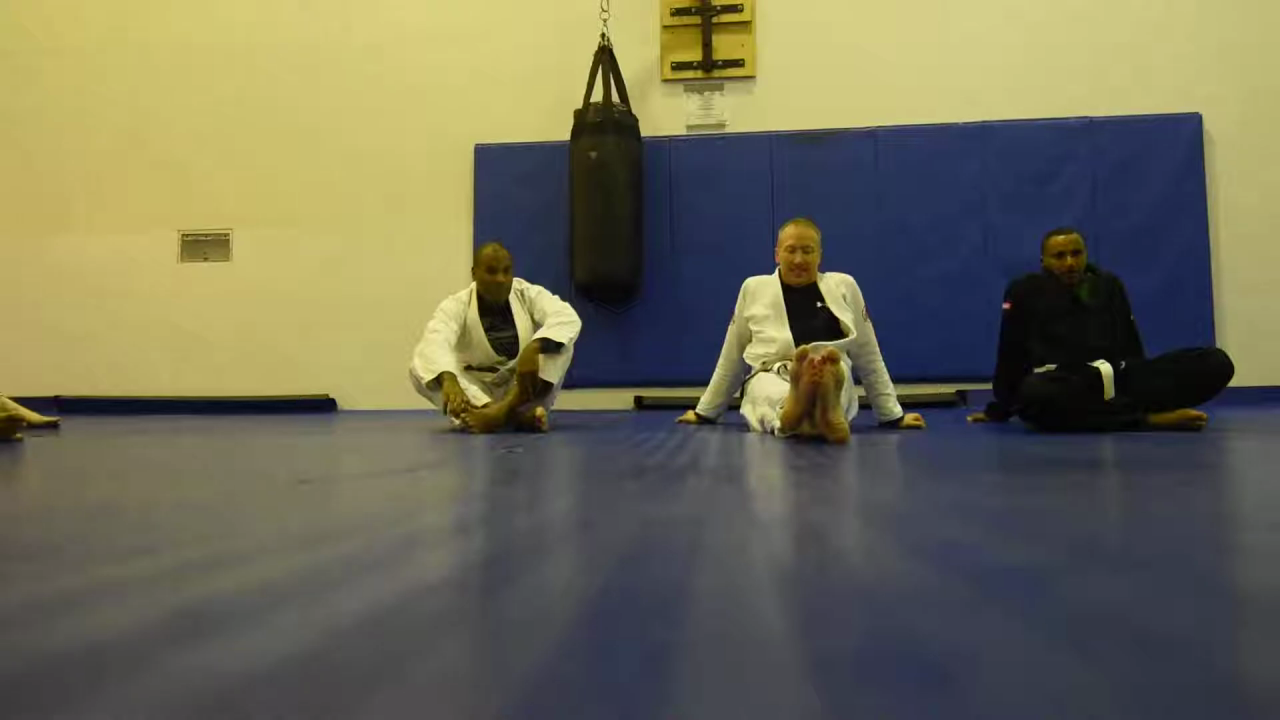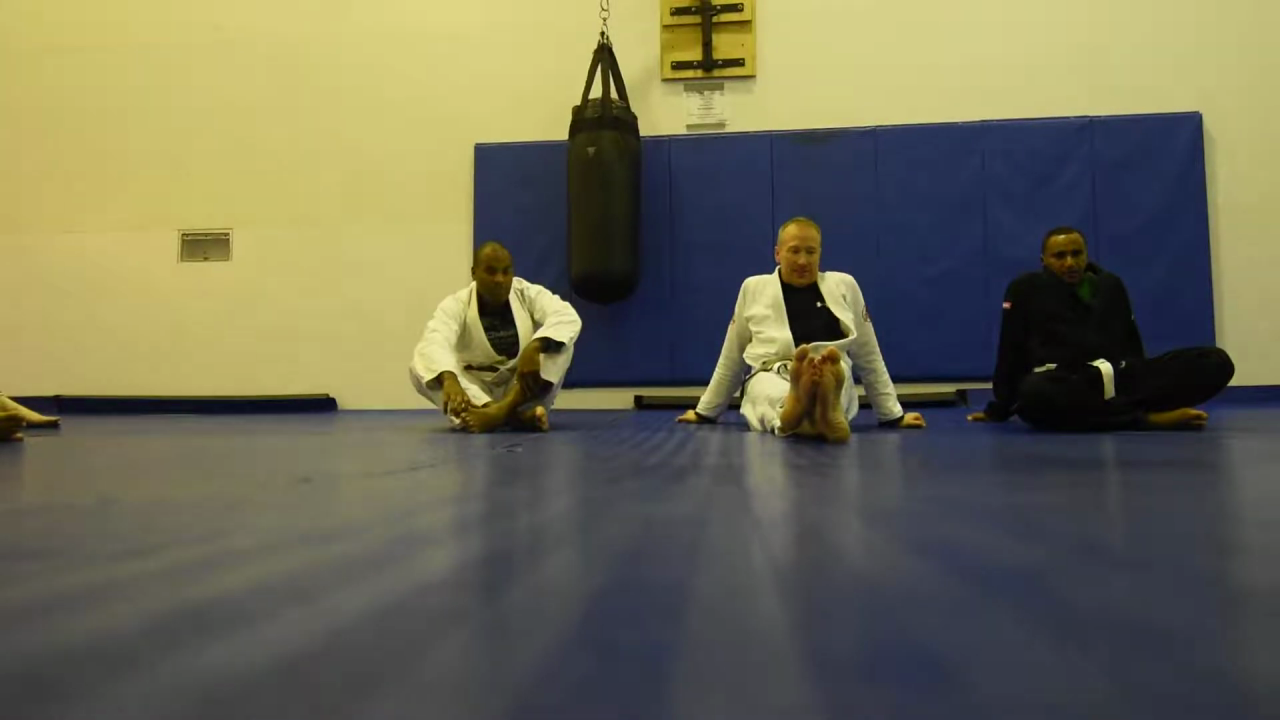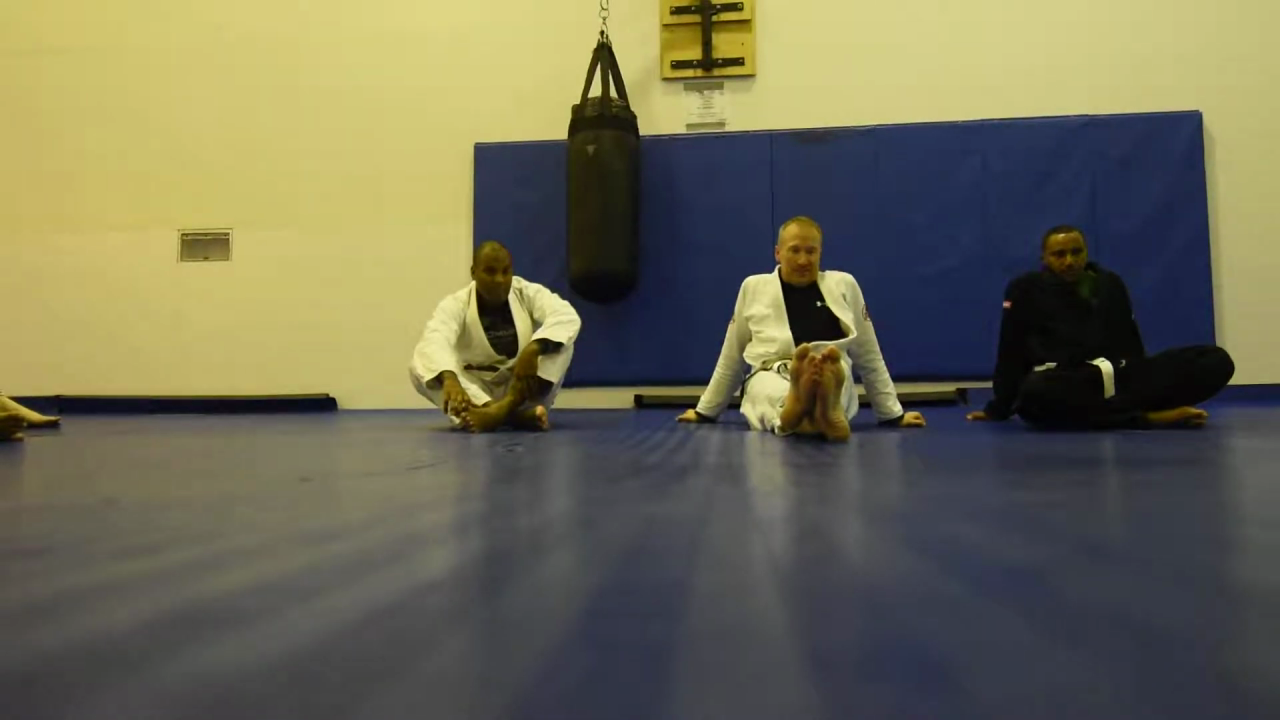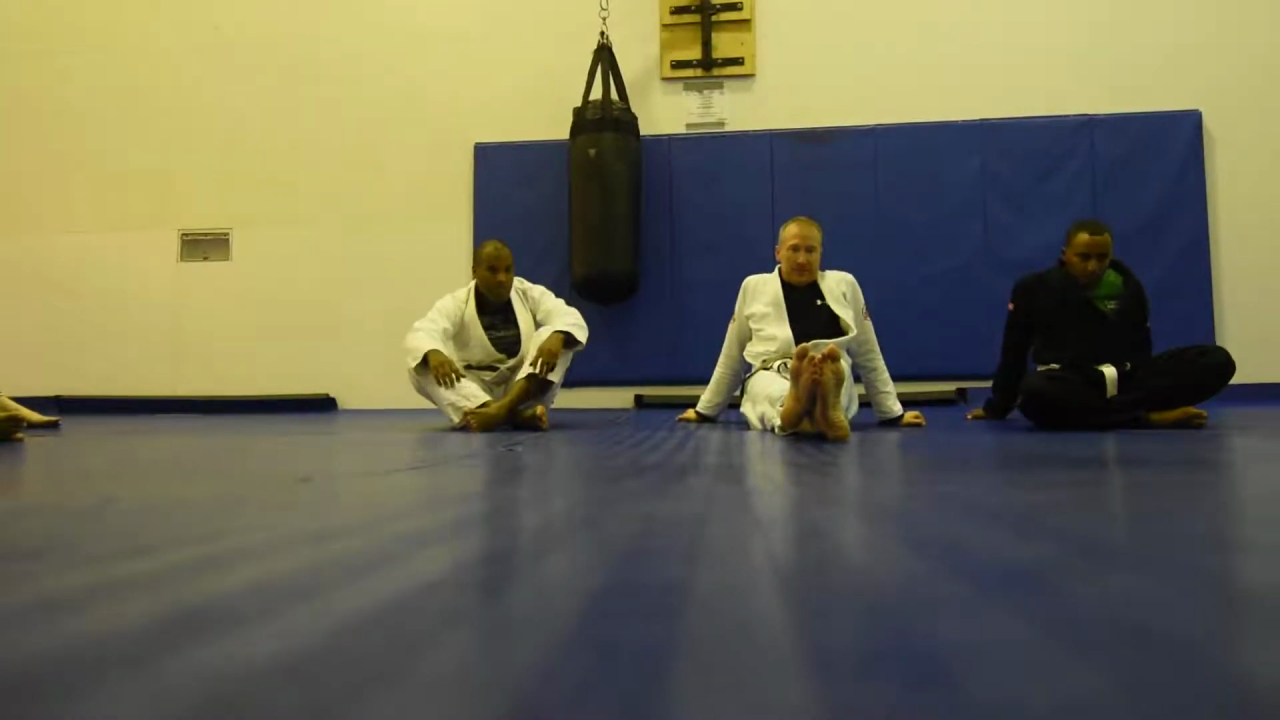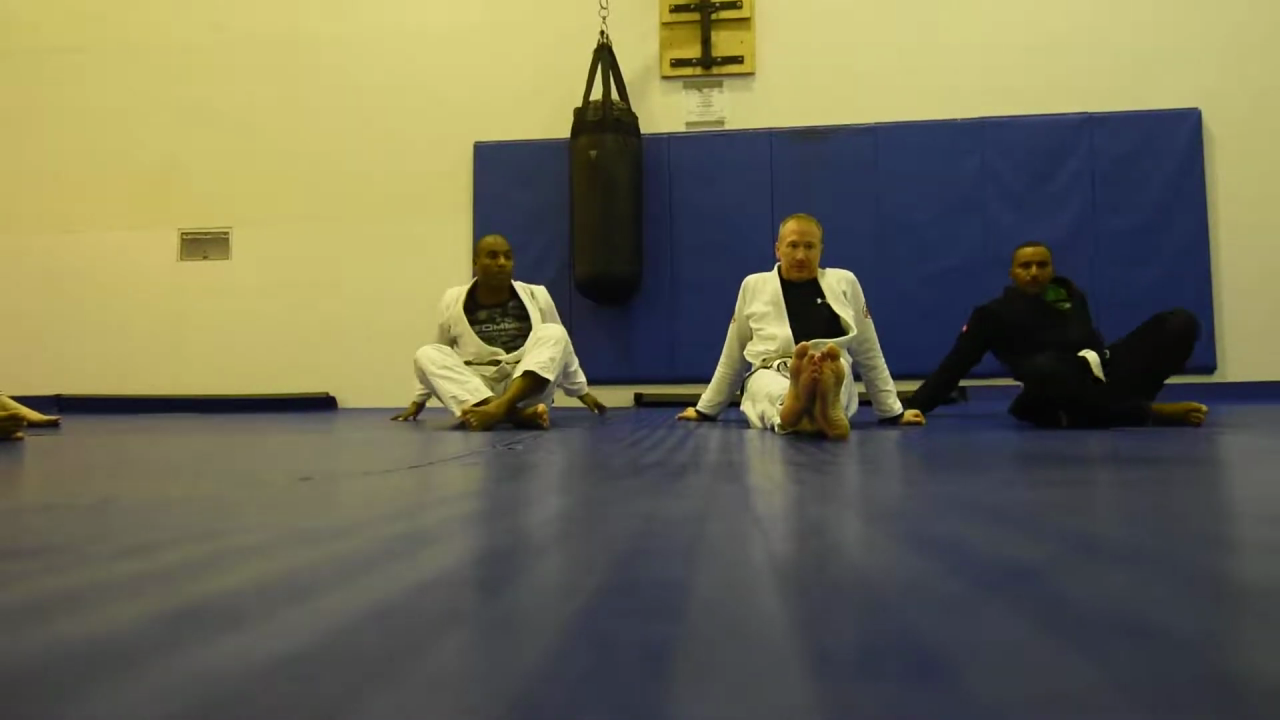
dt=0.5s
person 1, frame 1
left shoulder: (1110, 286)
right shoulder: (1025, 292)
left elbow: (1130, 343)
right elbow: (1011, 353)
right wrist: (999, 409)
left hip: (1121, 379)
right hip: (1064, 387)
left knee: (1215, 363)
right knee: (1034, 393)
left ankle: (1112, 411)
right ankle: (1148, 418)
person 1, frame 2
left shoulder: (1110, 286)
right shoulder: (1026, 290)
left elbow: (1130, 342)
right elbow: (1011, 351)
right wrist: (999, 409)
left hip: (1121, 378)
right hip: (1064, 387)
left knee: (1216, 363)
right knee: (1034, 394)
left ankle: (1109, 412)
right ankle: (1150, 418)
person 1, frame 3
left shoulder: (1110, 285)
right shoulder: (1026, 290)
left elbow: (1131, 342)
right elbow: (1011, 351)
right wrist: (999, 408)
left hip: (1121, 378)
right hip: (1064, 385)
left knee: (1216, 361)
right knee: (1034, 392)
left ankle: (1110, 411)
right ankle: (1148, 416)
person 1, frame 4
left shoulder: (1128, 287)
right shoulder: (1034, 289)
left elbow: (1140, 347)
right elbow: (1015, 349)
right wrist: (999, 406)
left hip: (1124, 379)
right hip: (1069, 385)
left knee: (1218, 361)
right knee: (1036, 392)
left ankle: (1114, 410)
right ankle: (1147, 417)
person 1, frame 5
left shoulder: (1072, 296)
right shoulder: (994, 314)
right elbow: (957, 362)
right wrist: (918, 405)
left hip: (1102, 374)
right hip: (1059, 385)
left knee: (1181, 323)
right knee: (1041, 370)
right ankle: (1148, 411)
person 2, frame 1
left shoulder: (843, 287)
right shoulder: (754, 289)
left elbow: (868, 359)
right elbow: (731, 360)
left wrist: (893, 415)
right wrist: (705, 412)
left knee: (827, 375)
right knee: (775, 396)
left ankle: (823, 410)
person 2, frame 2
left shoulder: (843, 286)
right shoulder: (753, 289)
left elbow: (869, 358)
right elbow: (731, 360)
left wrist: (893, 415)
right wrist: (705, 412)
left knee: (826, 372)
right knee: (775, 395)
left ankle: (823, 410)
person 2, frame 3
left shoulder: (844, 286)
right shoulder: (753, 288)
left elbow: (869, 358)
right elbow: (731, 359)
left wrist: (893, 414)
right wrist: (705, 411)
left knee: (829, 373)
right knee: (770, 390)
left ankle: (821, 412)
right ankle: (808, 411)
person 2, frame 4
left shoulder: (843, 285)
right shoulder: (754, 288)
left elbow: (868, 356)
right elbow: (731, 358)
left wrist: (893, 413)
right wrist: (705, 410)
left knee: (830, 369)
right knee: (776, 393)
left ankle: (824, 409)
right ankle: (807, 410)
person 2, frame 5
left shoulder: (844, 283)
right shoulder: (753, 287)
left elbow: (869, 354)
right elbow: (732, 358)
left wrist: (893, 412)
right wrist: (705, 409)
right knee: (773, 391)
left ankle: (825, 408)
person 3, frame 1
left shoulder: (530, 295)
right shoulder: (456, 306)
left elbow: (568, 318)
right elbow: (434, 344)
left wrist: (534, 349)
right wrist: (449, 380)
left hip: (524, 387)
right hip: (476, 392)
left knee: (560, 343)
right knee: (421, 366)
left ankle: (503, 410)
person 3, frame 2
left shoulder: (529, 294)
right shoulder: (456, 305)
left elbow: (568, 318)
right elbow: (433, 344)
left wrist: (534, 348)
right wrist: (449, 379)
left hip: (524, 388)
right hip: (476, 392)
left knee: (560, 343)
right knee: (421, 365)
left ankle: (502, 410)
person 3, frame 3
left shoulder: (529, 294)
right shoulder: (455, 305)
left elbow: (567, 318)
right elbow: (432, 345)
left wrist: (533, 350)
right wrist: (449, 379)
left hip: (524, 389)
right hip: (476, 392)
left knee: (560, 342)
right knee: (421, 365)
left ankle: (503, 409)
right ankle: (515, 415)
person 3, frame 4
left shoulder: (531, 295)
right shoulder: (456, 304)
left elbow: (570, 318)
right elbow: (421, 334)
left wrist: (557, 337)
right wrist: (435, 355)
left hip: (527, 389)
right hip: (475, 390)
left knee: (559, 338)
right knee: (421, 368)
left ankle: (501, 410)
right ankle: (516, 415)
person 3, frame 5
left shoulder: (536, 297)
right shoulder: (454, 302)
left elbow: (558, 345)
right elbow: (430, 359)
left wrist: (581, 391)
right wrist: (418, 400)
left hip: (528, 389)
right hip: (474, 390)
left knee: (554, 335)
right knee: (427, 356)
left ankle: (498, 409)
right ankle: (516, 414)
